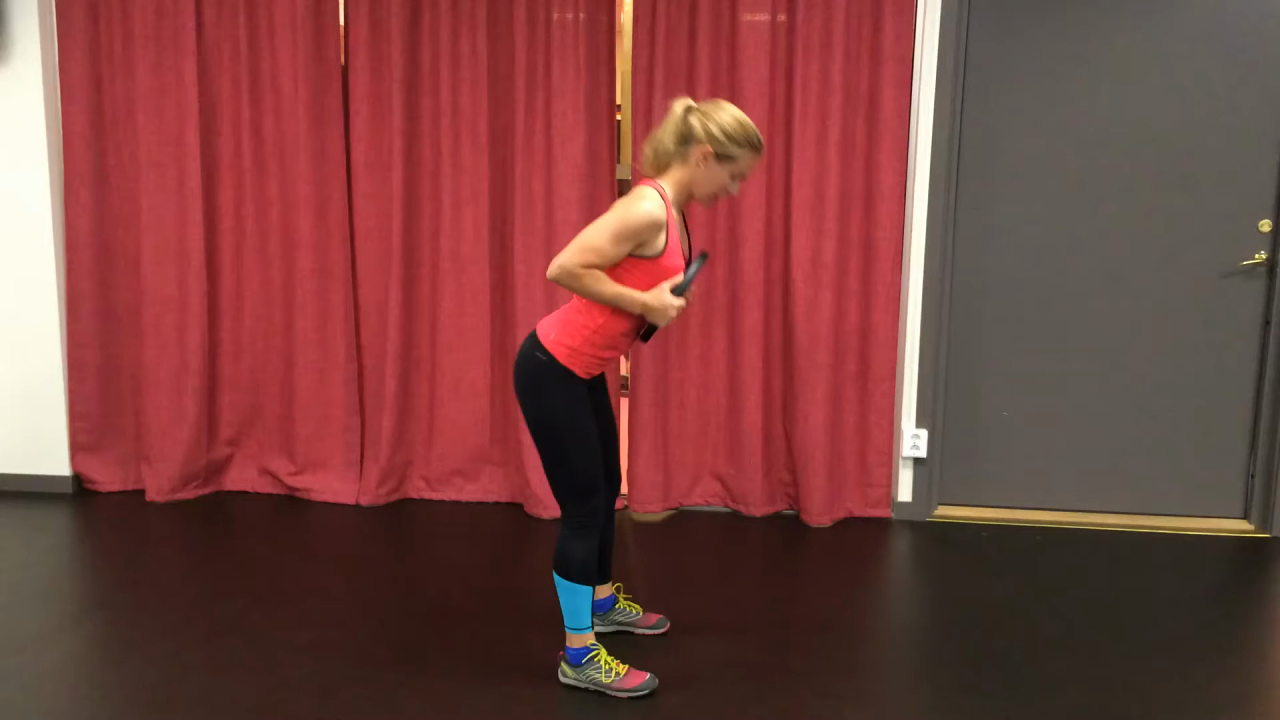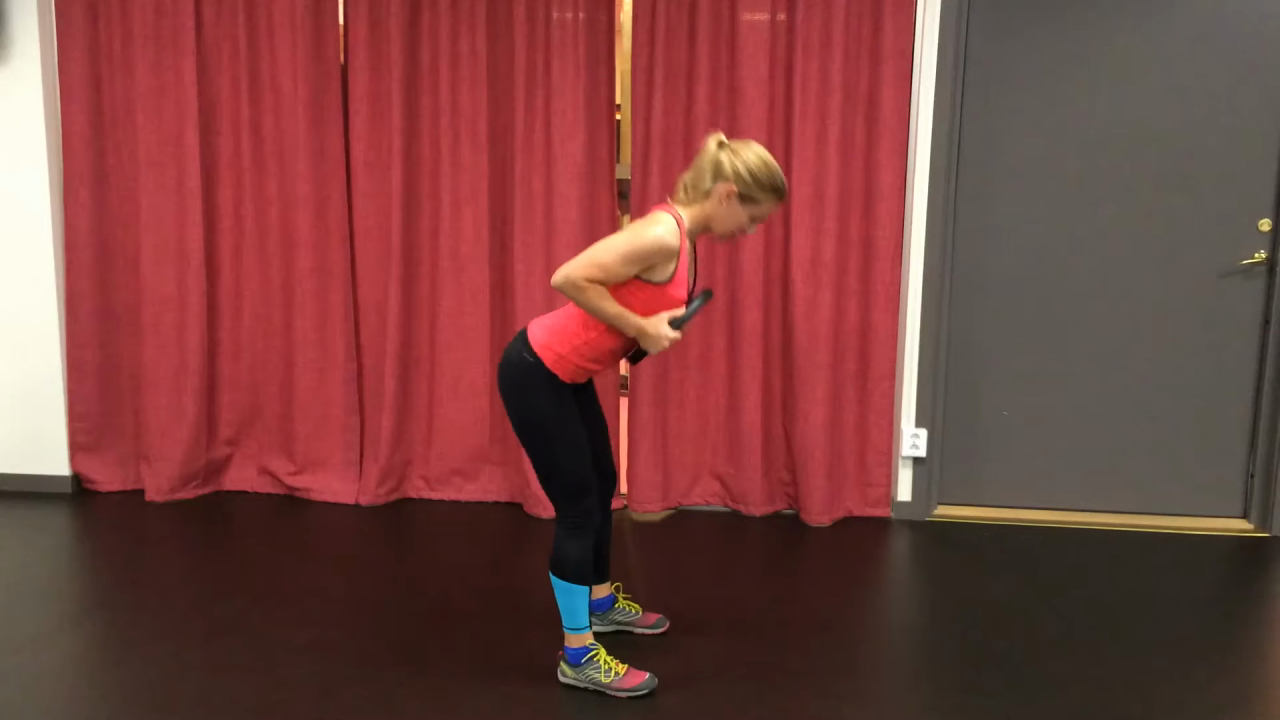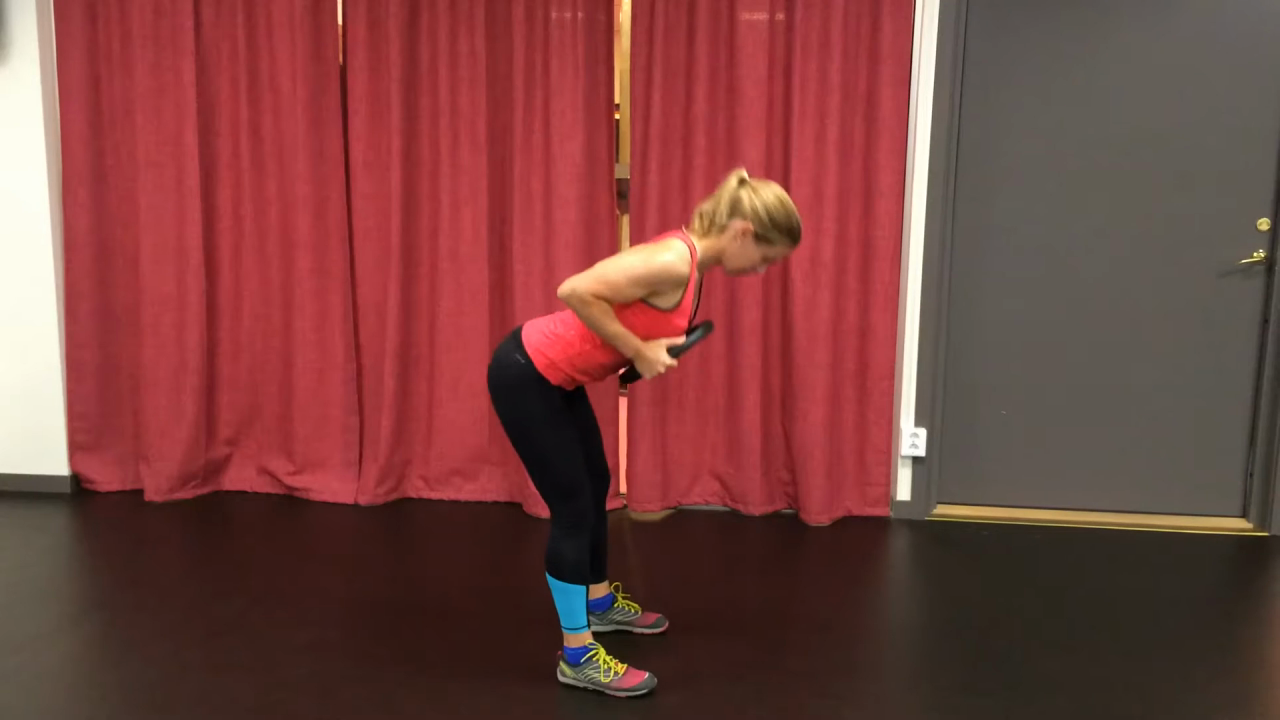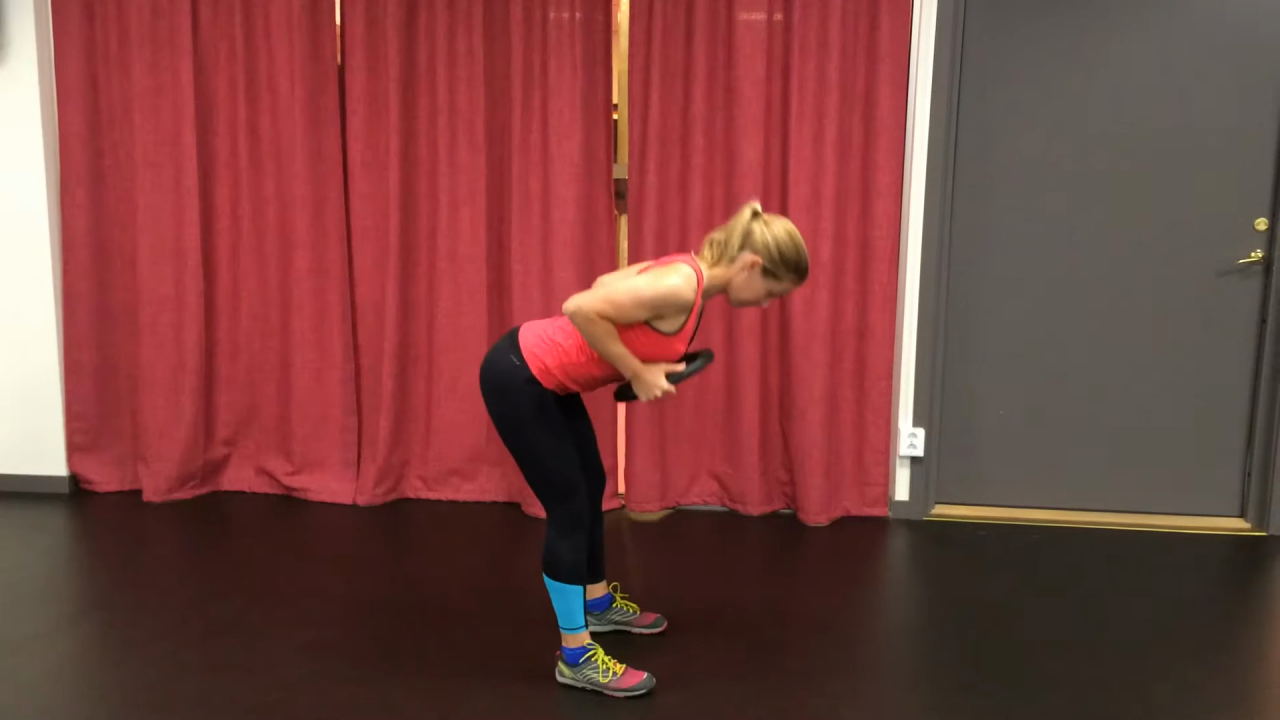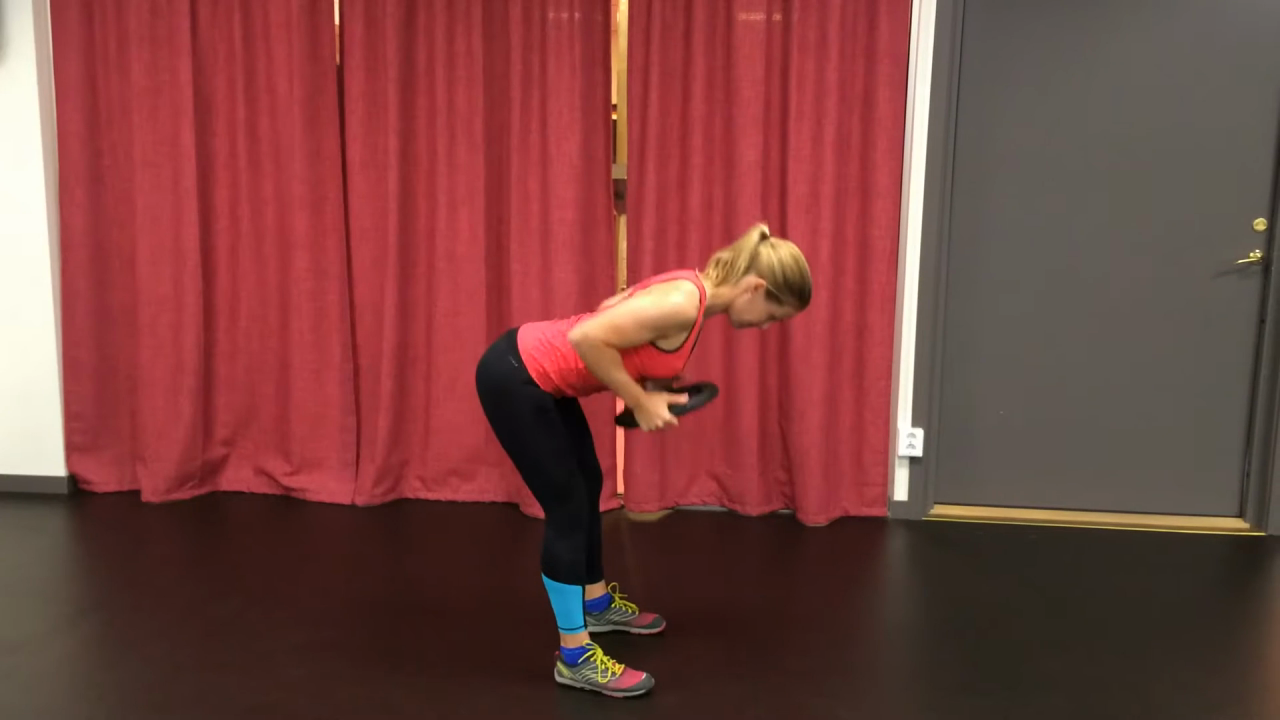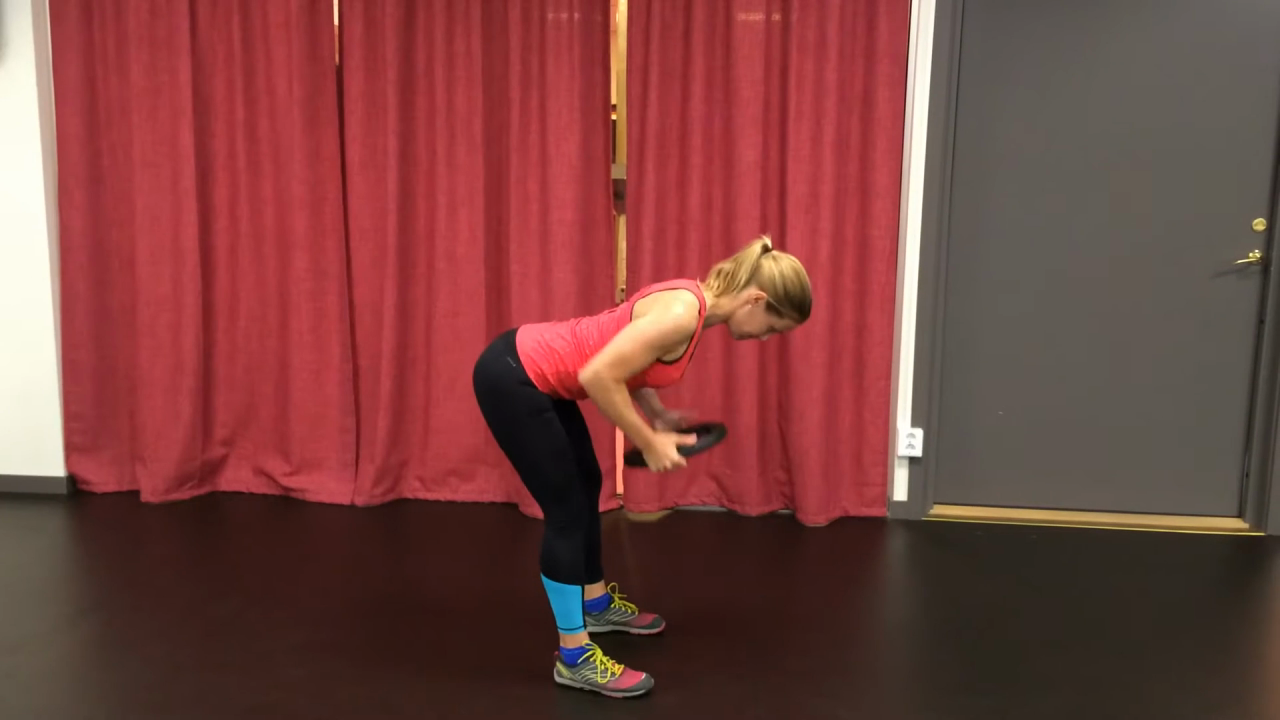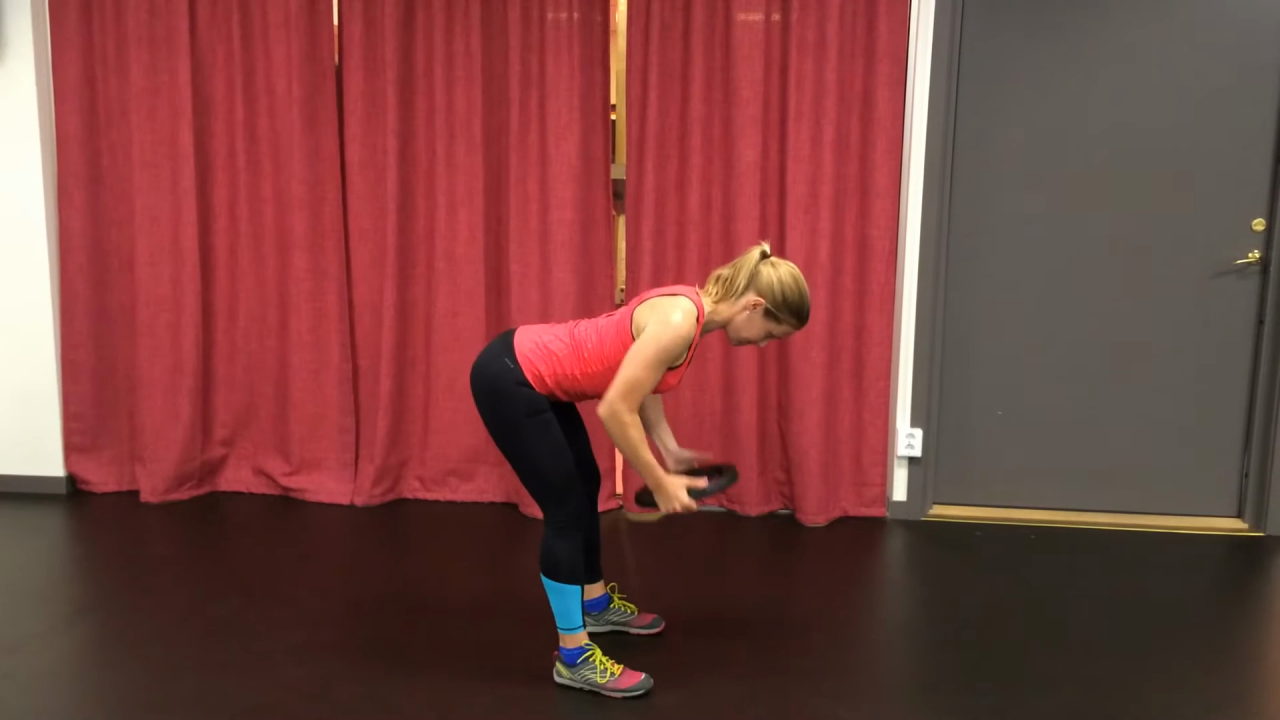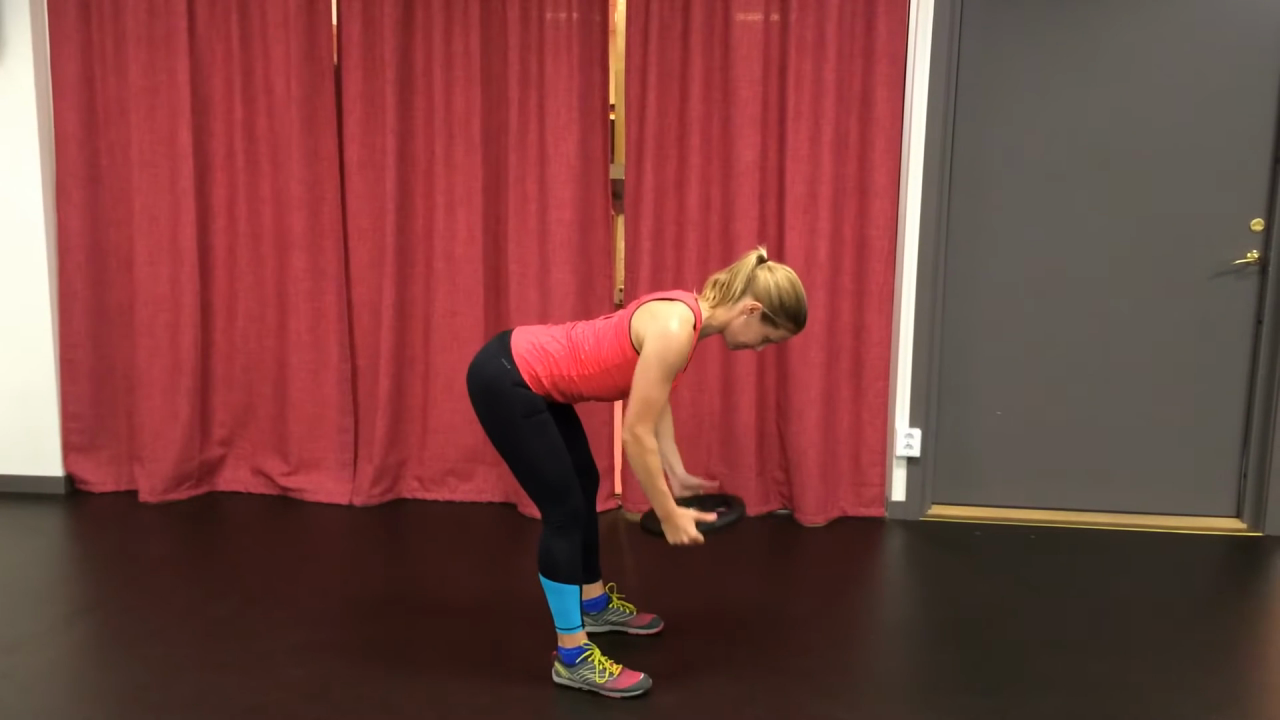
dt=0.1s
person 1, frame 1
left shoulder: (665, 202)
right shoulder: (649, 209)
right elbow: (564, 267)
left wrist: (652, 299)
right wrist: (643, 304)
left hip: (579, 369)
right hip: (555, 370)
left knee: (604, 489)
right knee: (584, 504)
left ankle: (602, 603)
right ankle: (578, 655)
person 1, frame 2
left shoulder: (678, 230)
right shoulder: (662, 235)
right elbow: (568, 278)
left wrist: (651, 324)
right wrist: (641, 328)
left hip: (568, 371)
right hip: (539, 372)
left knee: (601, 484)
right knee: (578, 505)
left ankle: (601, 601)
right ankle: (578, 654)
person 1, frame 3
left shoulder: (684, 252)
right shoulder: (674, 264)
left elbow: (607, 276)
right elbow: (576, 289)
left wrist: (645, 343)
right wrist: (638, 351)
left hip: (552, 373)
right hip: (527, 376)
left knee: (594, 484)
right knee: (573, 504)
left ankle: (601, 603)
right ankle: (577, 657)
person 1, frame 4
left shoulder: (687, 274)
right shoulder: (680, 288)
left elbow: (604, 286)
right elbow: (580, 307)
left wrist: (648, 364)
right wrist: (637, 374)
left hip: (547, 375)
right hip: (519, 376)
left knee: (590, 486)
right knee: (568, 507)
left ankle: (598, 602)
right ankle: (576, 656)
person 1, frame 5
left shoulder: (692, 291)
right shoulder: (682, 305)
right elbow: (586, 337)
left wrist: (651, 393)
right wrist: (644, 404)
left hip: (535, 370)
right hip: (514, 377)
left knee: (586, 485)
right knee: (567, 507)
left ankle: (597, 603)
right ankle: (575, 657)
person 1, frame 6
left shoulder: (692, 300)
right shoulder: (681, 316)
right elbow: (597, 377)
left wrist: (658, 418)
right wrist: (649, 443)
left hip: (535, 372)
right hip: (511, 377)
left knee: (586, 485)
right knee: (567, 508)
left ankle: (596, 603)
right ankle: (574, 657)
person 1, frame 7
left shoulder: (690, 309)
right shoulder: (678, 322)
left elbow: (647, 387)
right elbow: (615, 410)
left wrist: (670, 451)
right wrist: (660, 483)
left hip: (532, 370)
right hip: (509, 379)
left knee: (584, 485)
right knee: (566, 508)
left ankle: (597, 604)
right ankle: (573, 657)
person 1, frame 8
left shoulder: (688, 313)
right shoulder: (675, 329)
left elbow: (651, 400)
right elbow: (635, 432)
left wrist: (676, 472)
right wrist: (670, 515)
left hip: (529, 370)
right hip: (506, 379)
left knee: (583, 485)
right knee: (564, 509)
left ankle: (595, 603)
right ankle: (572, 657)
